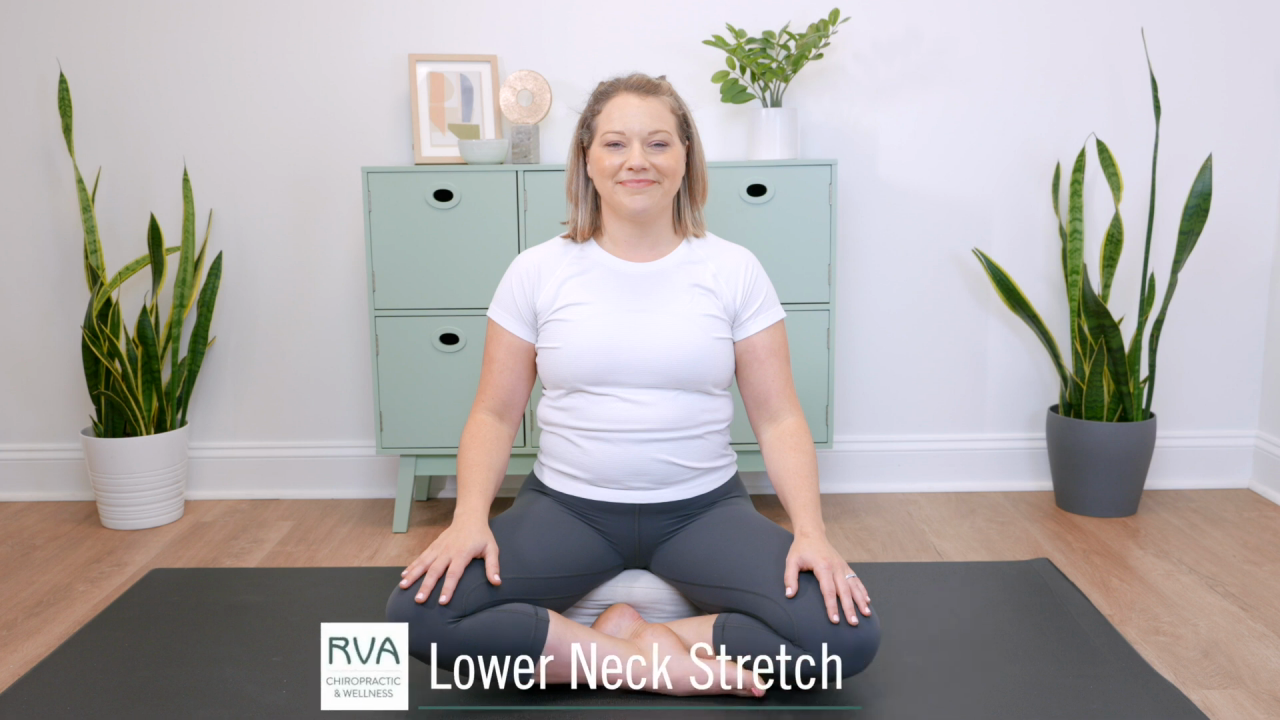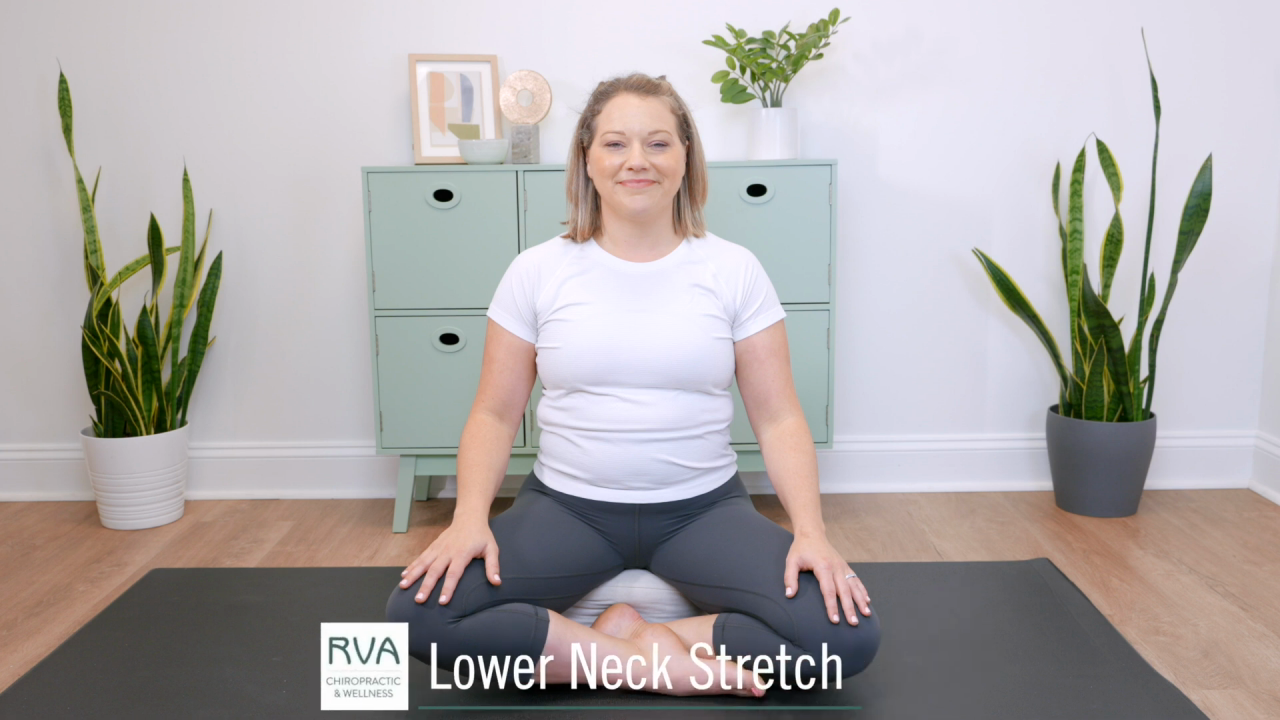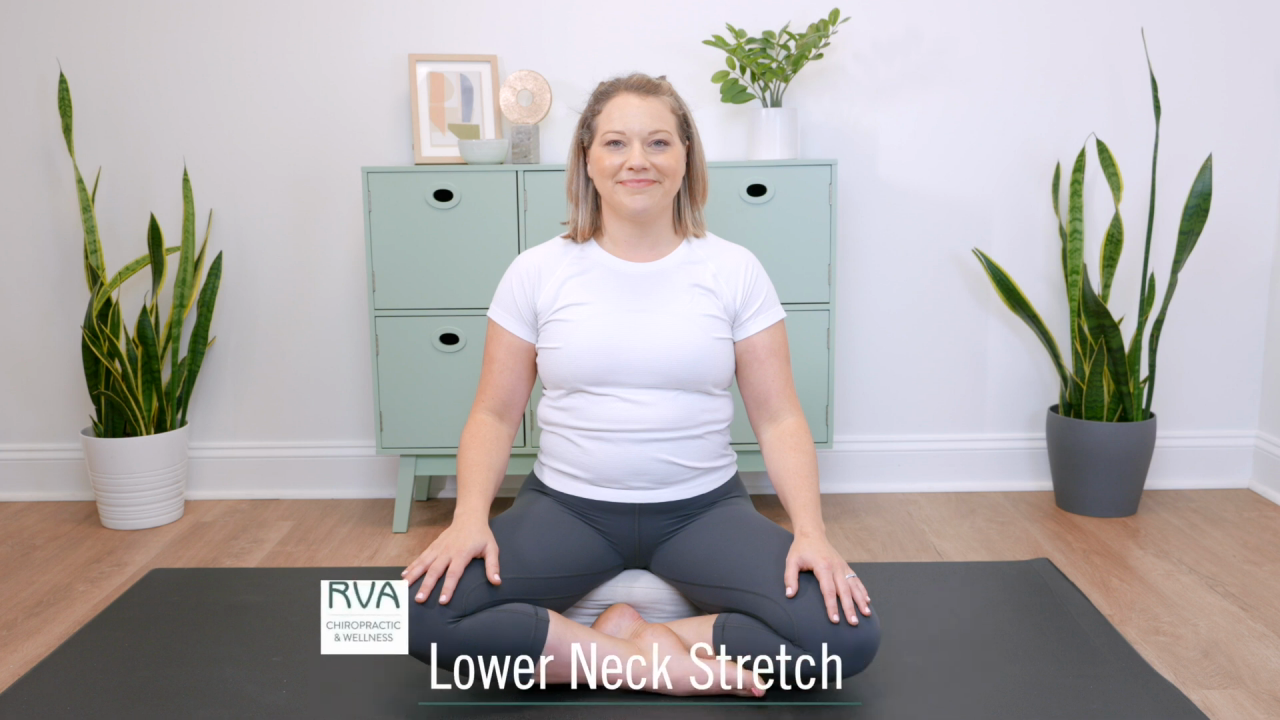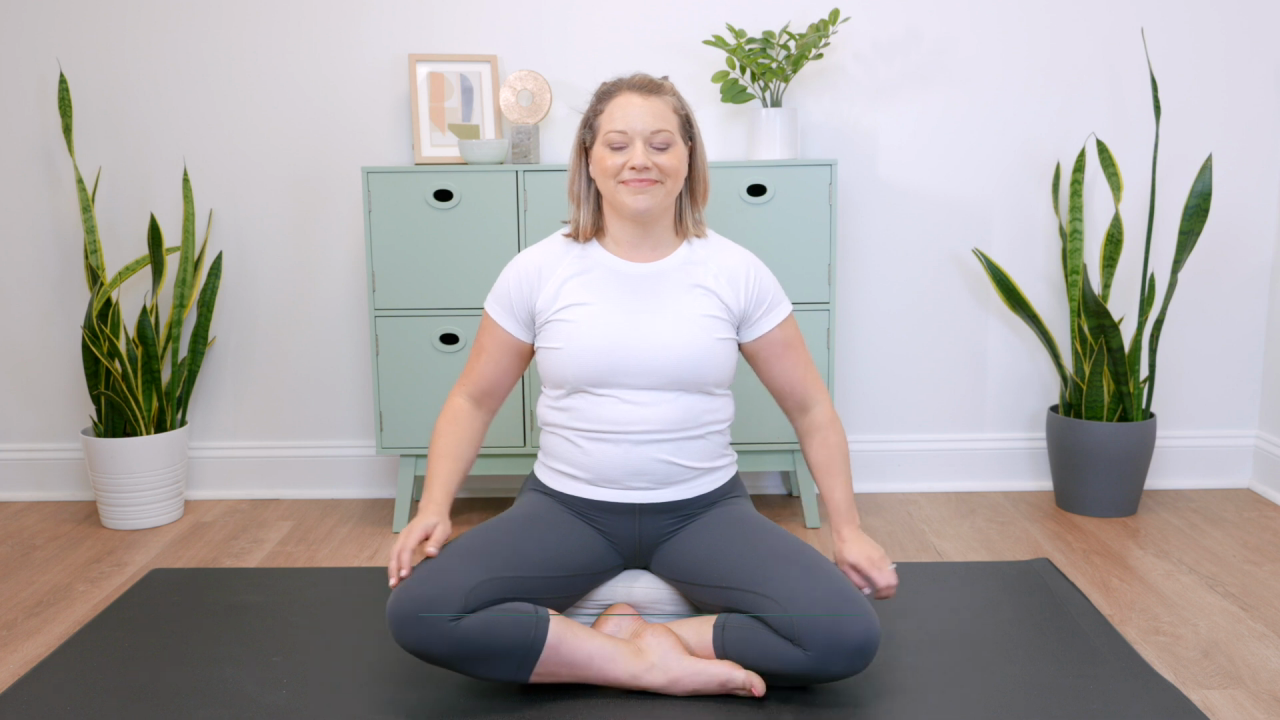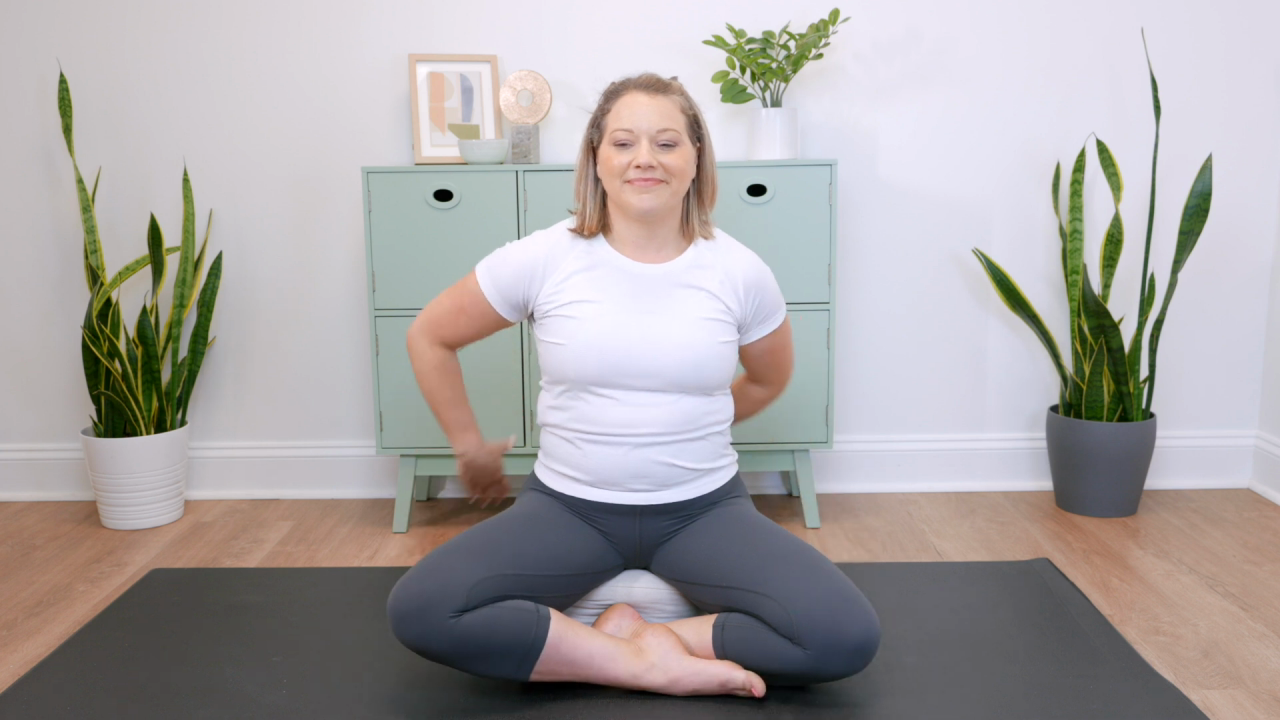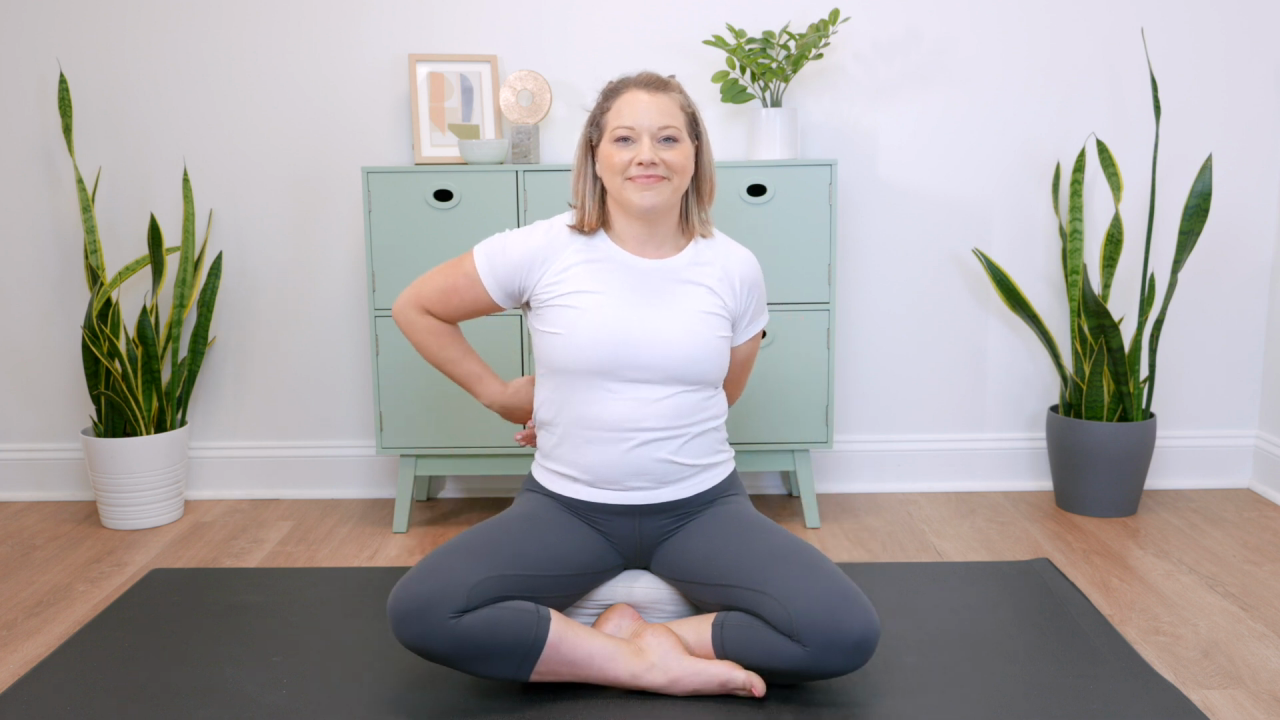
dt=0.4s
person 1, frame 1
left shoulder: (734, 270)
right shoulder: (536, 271)
left elbow: (778, 418)
right elbow: (495, 414)
left wrist: (810, 531)
right wrist: (470, 518)
left hip: (702, 506)
right hip: (566, 506)
left knee: (847, 632)
right knee: (418, 613)
left ankle: (628, 637)
right ankle: (654, 663)
person 1, frame 2
left shoulder: (734, 270)
right shoulder: (537, 271)
left elbow: (778, 417)
right elbow: (495, 414)
left wrist: (810, 531)
right wrist: (469, 518)
left hip: (702, 507)
right hip: (567, 505)
left knee: (847, 632)
right knee: (420, 613)
left ankle: (631, 636)
right ankle: (656, 664)
person 1, frame 3
left shoulder: (733, 270)
right shoulder: (537, 271)
left elbow: (778, 416)
right elbow: (495, 413)
left wrist: (811, 530)
right wrist: (469, 517)
left hip: (701, 507)
right hip: (566, 505)
left knee: (846, 634)
right knee: (424, 615)
left ankle: (630, 641)
right ankle: (655, 662)
person 1, frame 4
left shoulder: (734, 271)
right shoulder: (538, 270)
left elbow: (809, 406)
right elbow: (473, 401)
left wrist: (847, 529)
right wrist: (434, 506)
left hip: (702, 507)
right hip: (567, 506)
left knee: (847, 635)
right knee: (416, 612)
left ankle: (630, 640)
right ankle: (646, 663)
person 1, frame 5
left shoulder: (741, 272)
right shoulder: (542, 258)
left elbow: (768, 379)
right elbow: (429, 338)
right wrist: (471, 448)
left hip: (703, 508)
right hip: (569, 505)
left knee: (849, 638)
right knee: (417, 610)
left ankle: (630, 640)
right ankle: (649, 664)
person 1, frame 6
left shoulder: (735, 268)
right shoulder: (542, 250)
right elbow: (415, 308)
right wrist: (499, 393)
left hip: (700, 505)
right hip: (566, 506)
left knee: (848, 633)
right knee: (417, 612)
left ankle: (634, 637)
right ankle: (650, 665)
